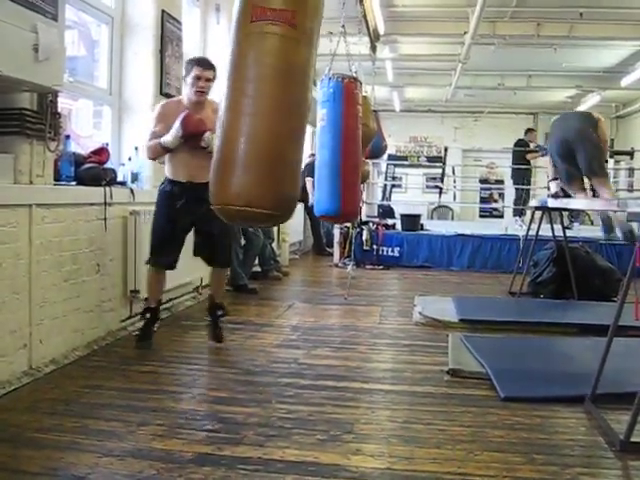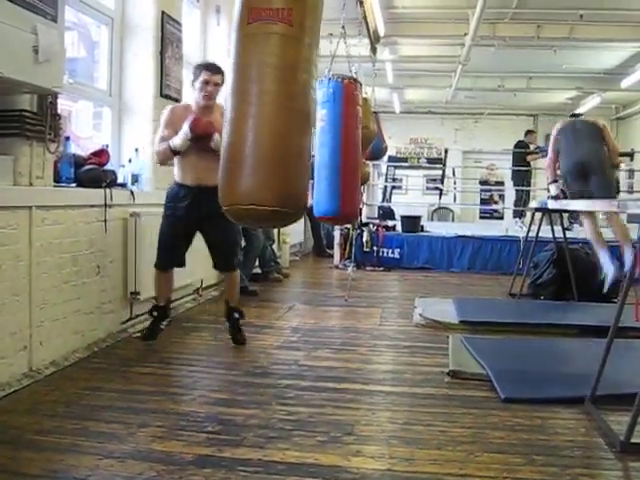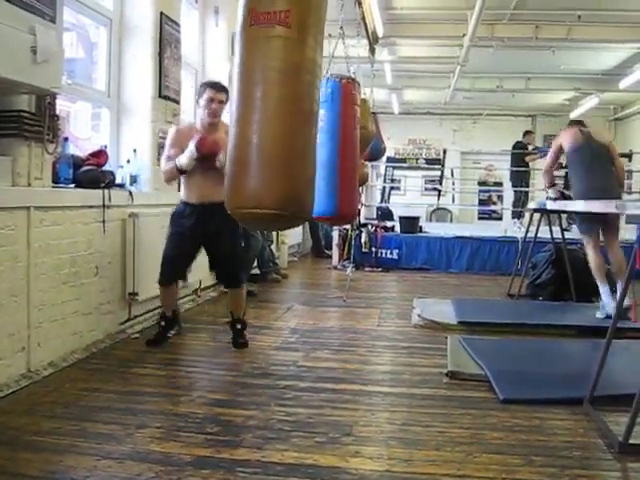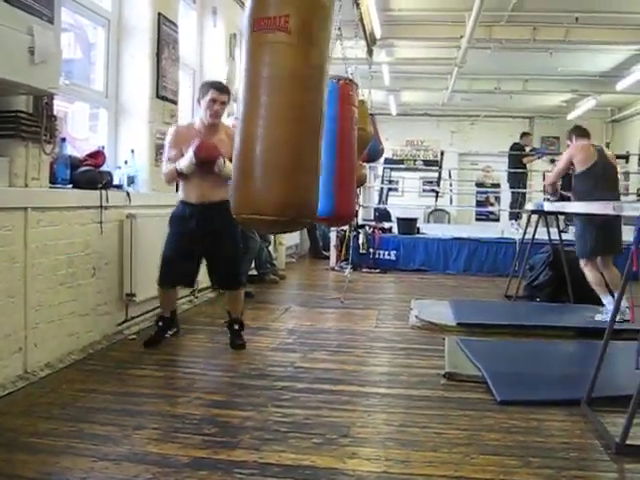
dt=0.1s
person 1, frame 1
left shoulder: (221, 113)
right shoulder: (166, 109)
right elbow: (151, 151)
left wrist: (212, 142)
right wrist: (175, 135)
left hip: (208, 193)
right hip: (173, 192)
left knee: (220, 259)
right knee: (159, 259)
left ankle: (215, 313)
right ankle: (151, 316)
person 1, frame 2
right shoulder: (174, 114)
right elbow: (160, 156)
left wrist: (221, 144)
right wrist: (184, 137)
left hip: (216, 196)
right hip: (182, 195)
left knee: (228, 263)
right knee: (165, 261)
left ankle: (233, 318)
right ankle: (160, 314)
person 1, frame 3
right shoulder: (179, 133)
right elbow: (167, 174)
left wrist: (225, 162)
right wrist: (190, 156)
left hip: (221, 213)
right hip: (188, 212)
left knee: (234, 278)
right knee: (167, 275)
left ankle: (238, 327)
right ankle: (169, 323)
person 1, frame 4
left shoulder: (234, 136)
right shoulder: (178, 132)
right elbow: (168, 175)
left wrist: (225, 167)
right wrist: (189, 160)
left hip: (221, 213)
right hip: (187, 213)
left knee: (233, 280)
right knee: (167, 277)
left ankle: (235, 327)
right ankle: (167, 323)
person 2, frame 1
left shoulder: (558, 120)
right shoulder: (594, 117)
left elbow: (557, 159)
right elbow: (603, 140)
left wrist: (554, 185)
right wrist: (602, 162)
left hip: (559, 143)
right hip: (583, 136)
left knee: (576, 190)
right knee: (602, 184)
right ankle: (619, 221)
person 2, frame 2
left shoulder: (560, 126)
right shoulder: (597, 123)
left elbow: (551, 160)
right elbow: (614, 149)
left wrist: (554, 188)
right wrist: (613, 169)
left hip: (571, 163)
right hip: (596, 160)
left knee: (587, 217)
right knee: (612, 214)
left ankle: (608, 264)
right ankle: (629, 258)
person 2, frame 3
left shoulder: (565, 136)
right shoulder: (604, 139)
left elbow: (547, 168)
right elbow: (621, 170)
left wrist: (553, 192)
left hip: (586, 194)
right hip: (611, 194)
left knee: (591, 245)
right knee: (612, 244)
left ankle: (608, 300)
right ankle: (623, 296)
person 2, frame 4
left shoulder: (574, 151)
right shoulder: (608, 155)
left elbow: (550, 181)
right elbow: (614, 184)
left wrist: (554, 195)
left hip: (588, 212)
left knee: (587, 264)
right knee: (606, 264)
left ankle: (611, 308)
right ankle: (623, 307)
